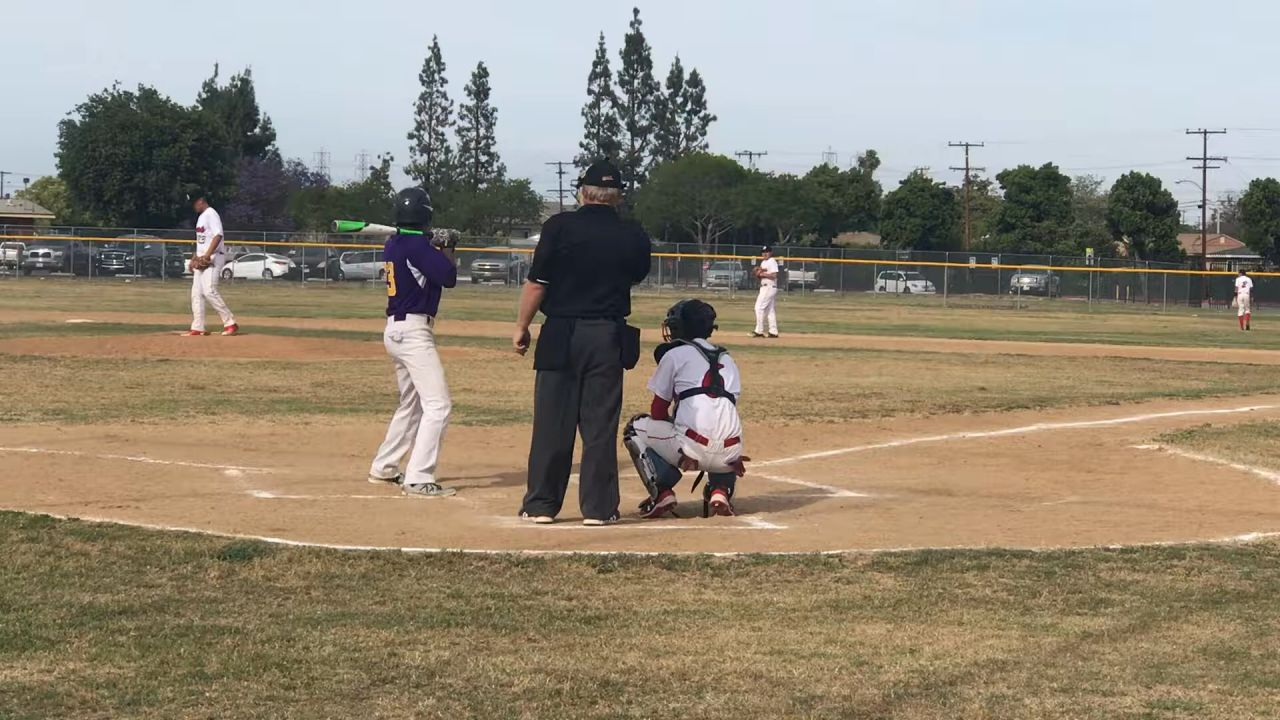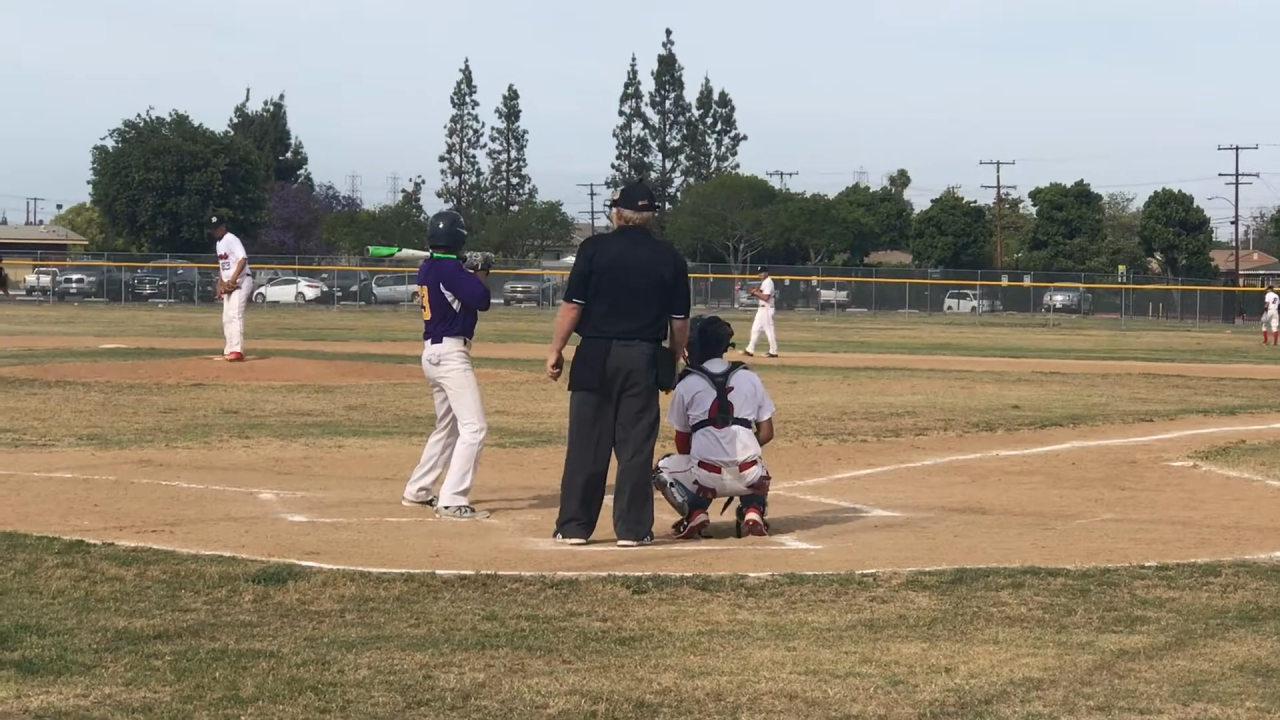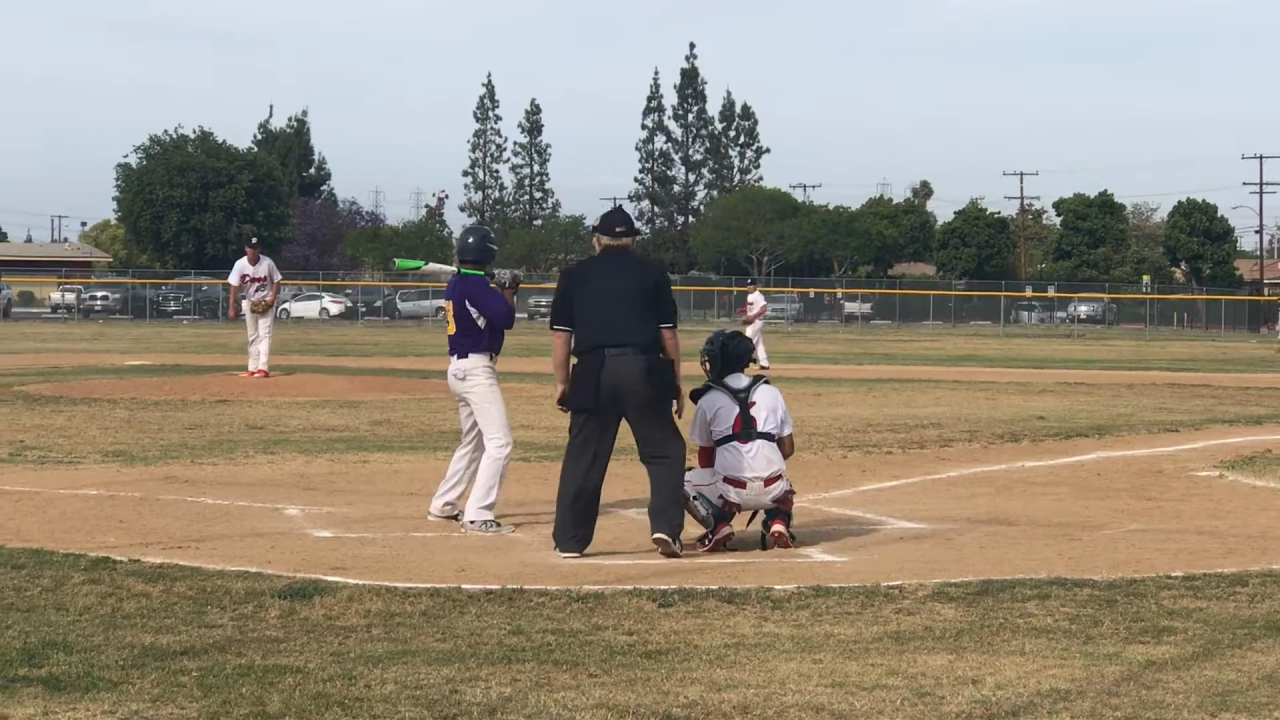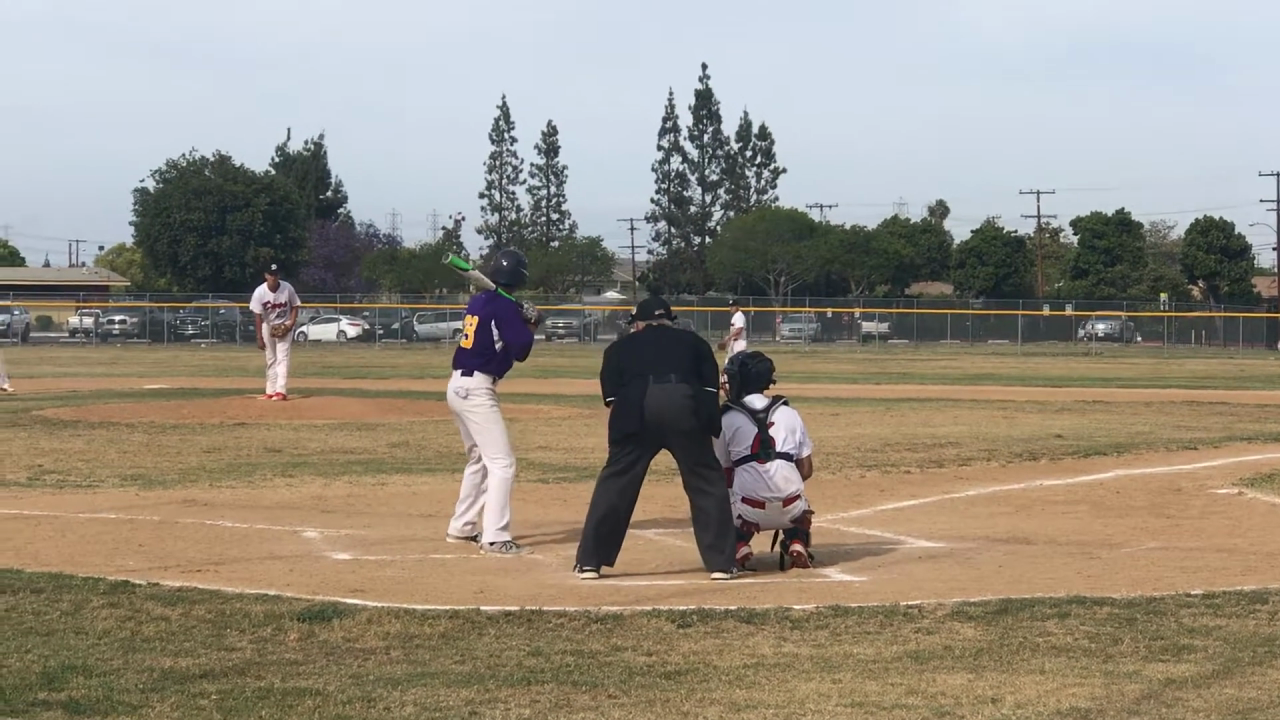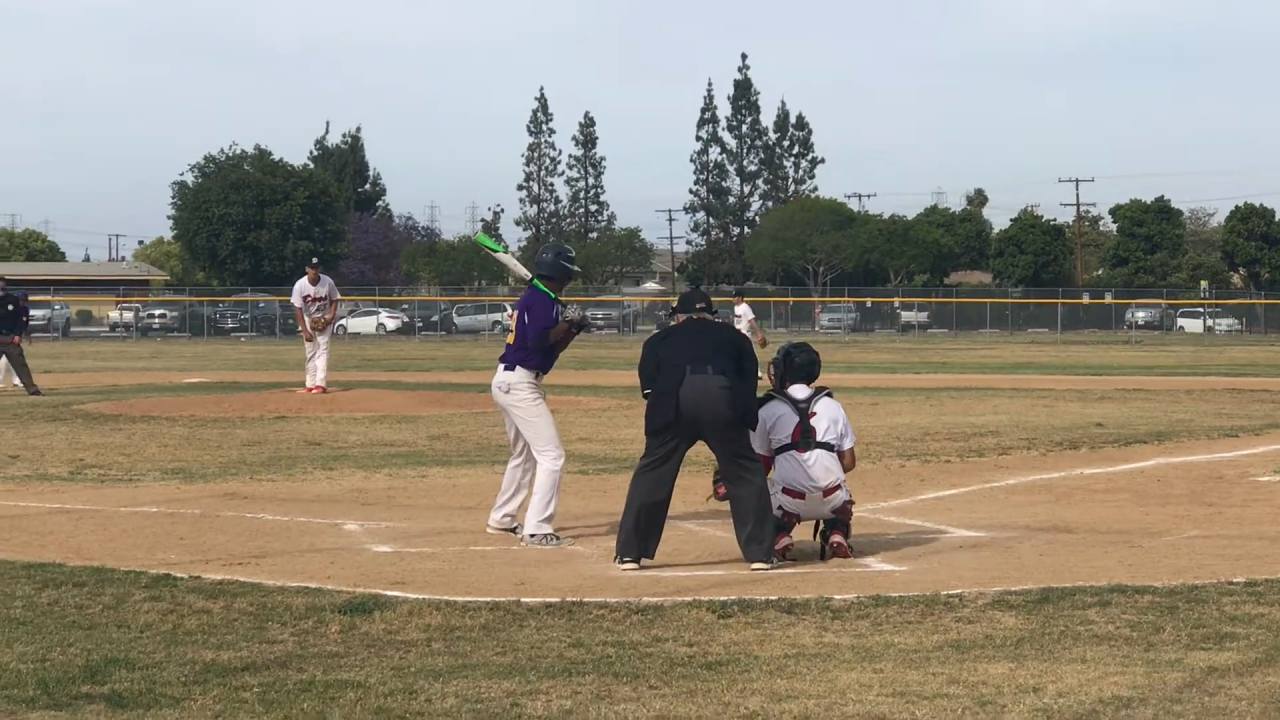
dt=0.7s
person 1, frame 1
left shoulder: (559, 226)
right shoulder: (635, 237)
left elbow: (536, 284)
left wrist: (522, 327)
left hip: (561, 334)
right hip: (608, 337)
left knee: (552, 422)
right knee: (601, 426)
left ankle: (541, 504)
right ankle: (599, 507)
person 1, frame 2
left shoulder: (595, 248)
right shoulder: (670, 258)
left elbow: (572, 306)
right elbow: (679, 322)
left wrist: (555, 350)
right wrist: (670, 363)
left hip: (596, 356)
right hip: (644, 359)
left knee: (586, 444)
right knee: (637, 447)
left ankle: (574, 525)
right ankle: (633, 528)
person 1, frame 3
left shoulder: (574, 274)
right shoulder: (652, 274)
left elbow: (561, 333)
right elbow: (667, 333)
left wrist: (562, 382)
right wrist: (675, 382)
left hip: (593, 372)
right hip: (642, 370)
left knee: (583, 459)
right knee: (664, 451)
left ankle: (568, 541)
right ankle: (667, 528)
person 1, frame 4
left shoulder: (619, 347)
right shoulder: (693, 341)
left elbow: (614, 401)
right elbow: (710, 390)
left wrist: (620, 449)
left hip: (636, 406)
right hip: (686, 402)
left knee: (615, 481)
right knee: (708, 481)
left ankle: (589, 561)
right ankle: (721, 563)
person 1, frame 5
left shoulder: (658, 339)
right shoulder: (734, 336)
left elbow: (650, 390)
right elbow: (749, 383)
left wrist: (662, 428)
right wrist: (736, 428)
left hip: (674, 399)
right hip: (723, 396)
left knee: (651, 472)
right knee: (747, 472)
left ankle: (630, 553)
right ankle: (760, 553)
person 2, frame 1
left shoulder: (394, 244)
right shoulder: (417, 244)
right elbow: (448, 277)
left wrist: (435, 246)
right wrist: (447, 248)
left hip: (397, 329)
right hip: (413, 331)
left knee: (411, 404)
right knee: (437, 405)
left ankle: (383, 468)
right ankle: (418, 479)
person 2, frame 2
left shoulder: (428, 268)
right shoulder: (449, 268)
right elbow: (482, 300)
left wrist: (469, 272)
right wrist: (480, 272)
left hip: (435, 352)
right hip: (450, 354)
left knee: (447, 427)
right knee: (474, 428)
left ankle: (417, 491)
right ankle: (452, 501)
person 2, frame 3
left shoulder: (456, 283)
right shoulder: (475, 284)
right elbow: (506, 319)
left wrist: (500, 290)
right wrist: (508, 291)
left hip: (461, 367)
right hip: (476, 369)
left knee: (473, 442)
right knee: (499, 442)
left ankle: (443, 505)
right ankle: (477, 516)
person 2, frame 4
left shoulder: (478, 301)
right shoulder: (505, 306)
right elbow: (520, 352)
left wrist: (521, 320)
right wrist: (531, 325)
left hip: (460, 386)
right hip: (477, 389)
left knee: (479, 460)
right knee: (502, 463)
left ankle: (461, 527)
right ankle: (495, 538)
person 2, frame 5
left shoulder: (533, 297)
right shoulder: (542, 299)
left elbow: (551, 348)
right elbow: (538, 341)
left wrist: (573, 329)
right wrist: (567, 322)
left hip: (509, 381)
right hip: (520, 384)
left knee: (525, 454)
right knee: (551, 455)
left ankle: (501, 519)
right ankle: (537, 530)
person 3, frame 1
left shoulder: (675, 355)
right shoulder: (729, 362)
left elbow: (658, 411)
left wrist: (670, 439)
left hip: (690, 447)
right hip: (727, 453)
left knee: (637, 428)
left ankle: (661, 492)
right ankle: (721, 491)
person 3, frame 2
left shoulder: (687, 384)
right shoulder: (751, 378)
left elbow: (682, 441)
right elbow: (766, 433)
left hip: (707, 477)
right hip: (748, 476)
left knee: (664, 468)
left ankle: (693, 512)
right ankle: (753, 510)
person 3, frame 3
left shoulder: (708, 400)
right shoulder: (772, 392)
left elbow: (705, 458)
right elbow: (787, 448)
left hip: (731, 491)
right hip: (771, 490)
left knee: (686, 481)
left ankle: (718, 525)
right ankle: (778, 523)
person 3, frame 4
left shoulder: (727, 420)
right shoulder: (790, 414)
left elbow: (724, 477)
right elbow: (806, 470)
left hip: (749, 512)
right hip: (790, 511)
left ankle: (737, 546)
right ankle: (797, 545)
person 3, frame 5
left shoulder: (768, 409)
right shoulder: (833, 405)
left elbow: (761, 466)
right elbow: (848, 463)
left hip: (790, 503)
right hip: (832, 501)
left ankle: (779, 537)
right ankle: (837, 536)
